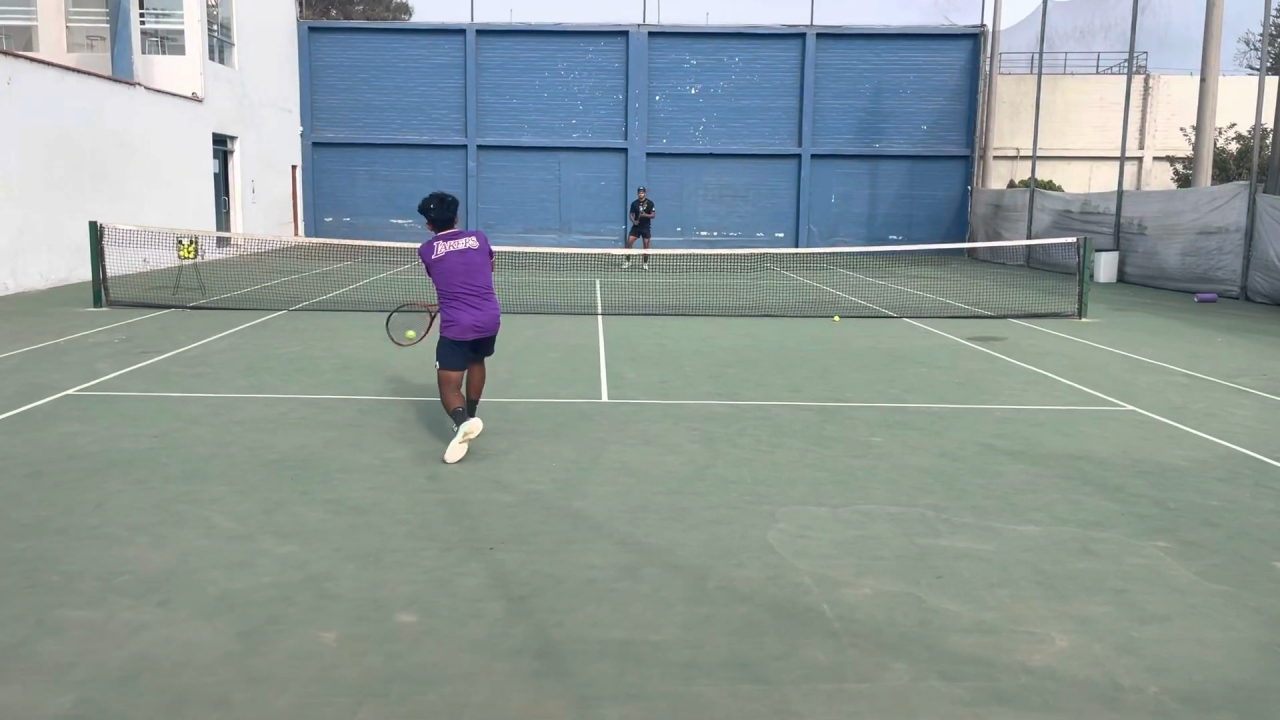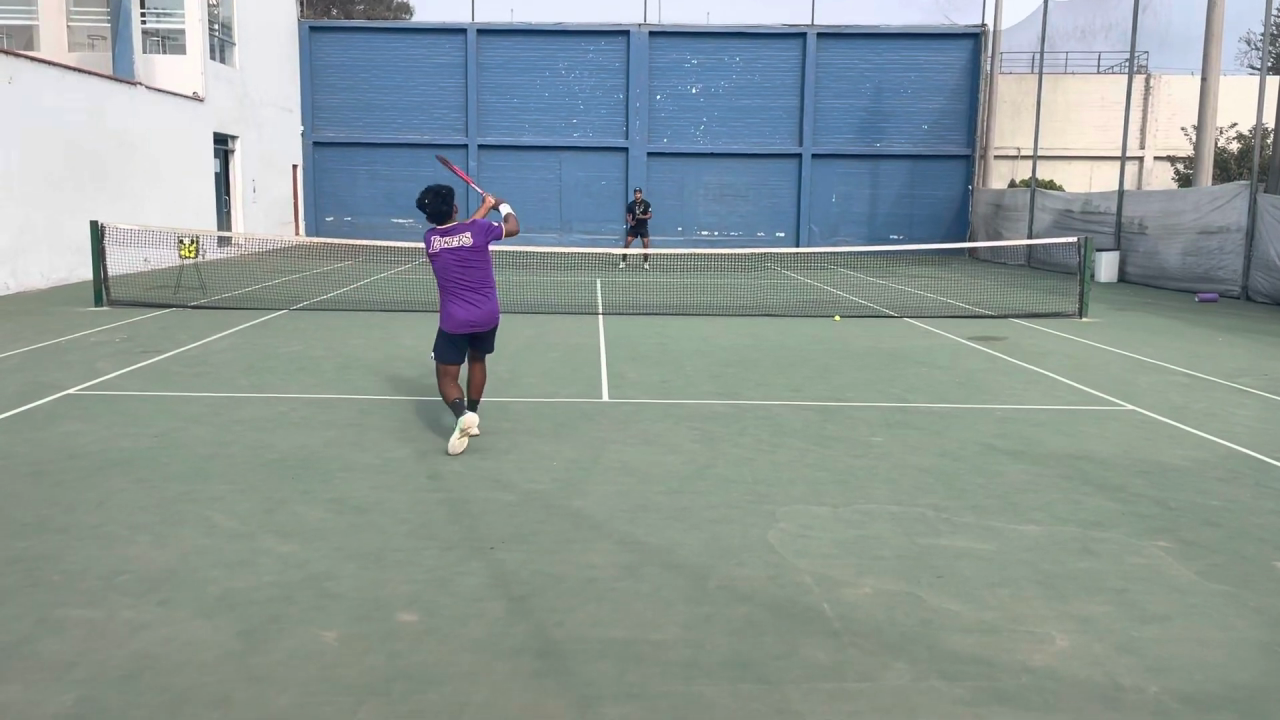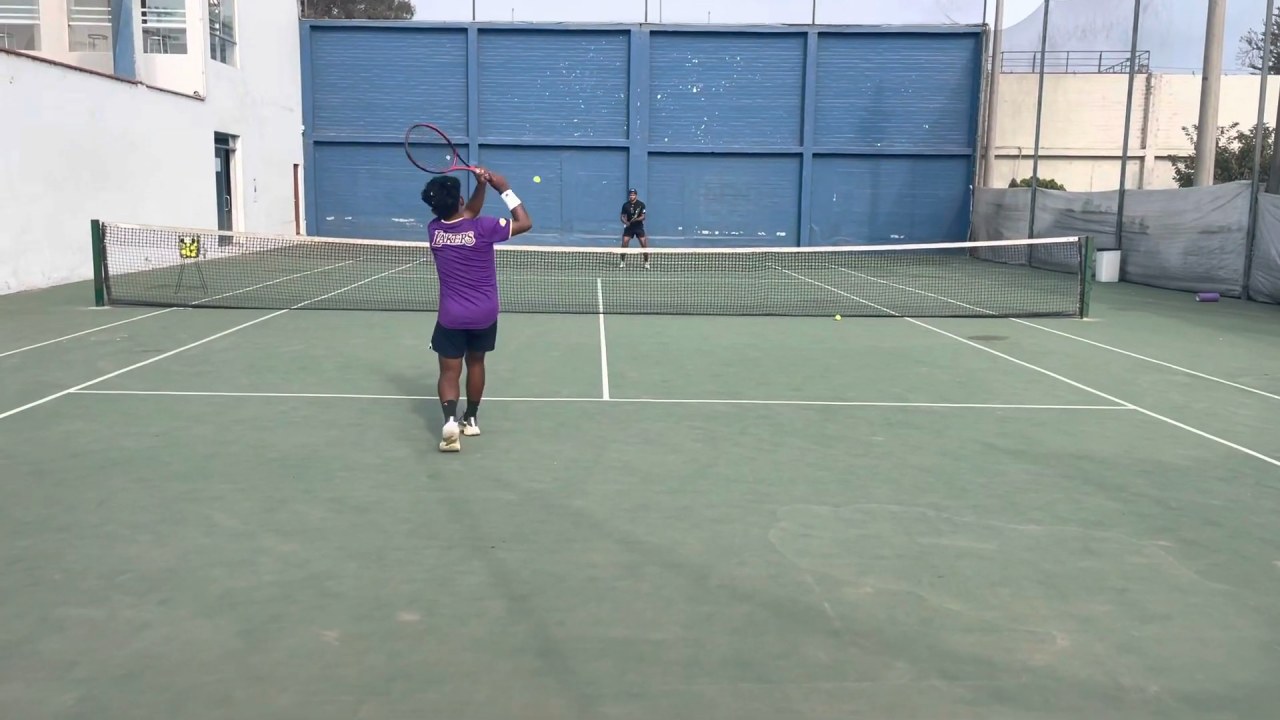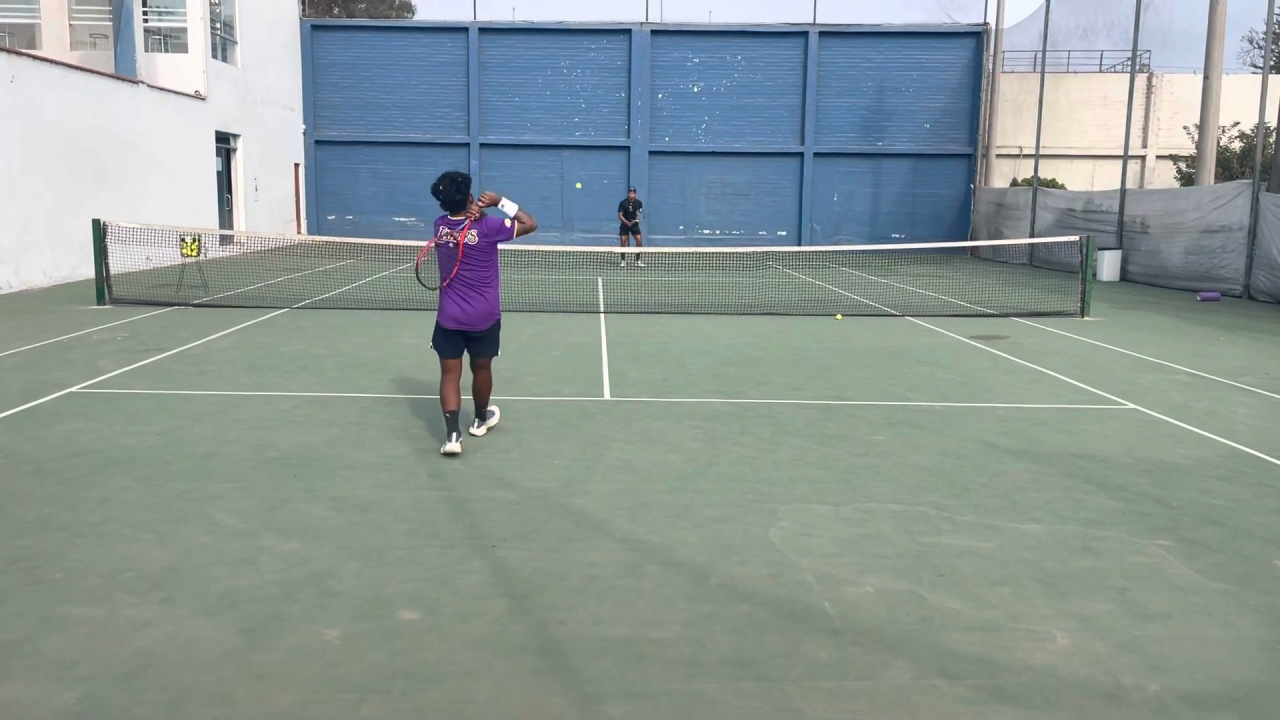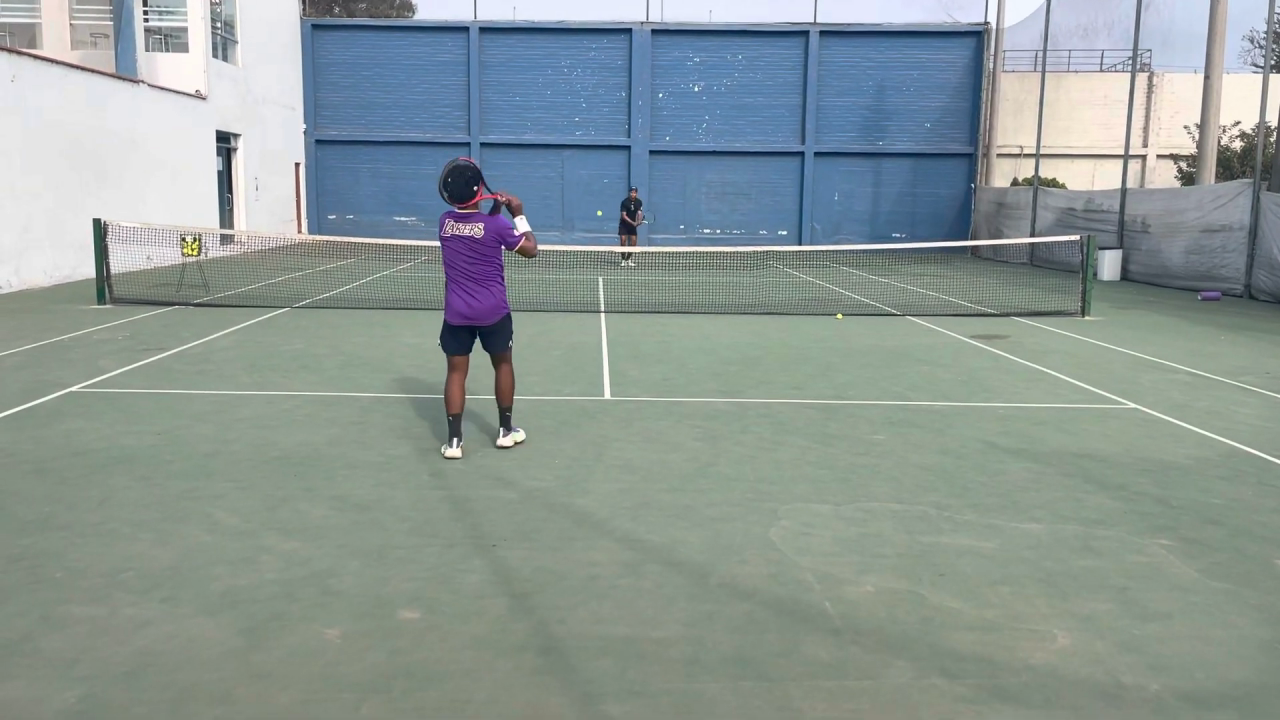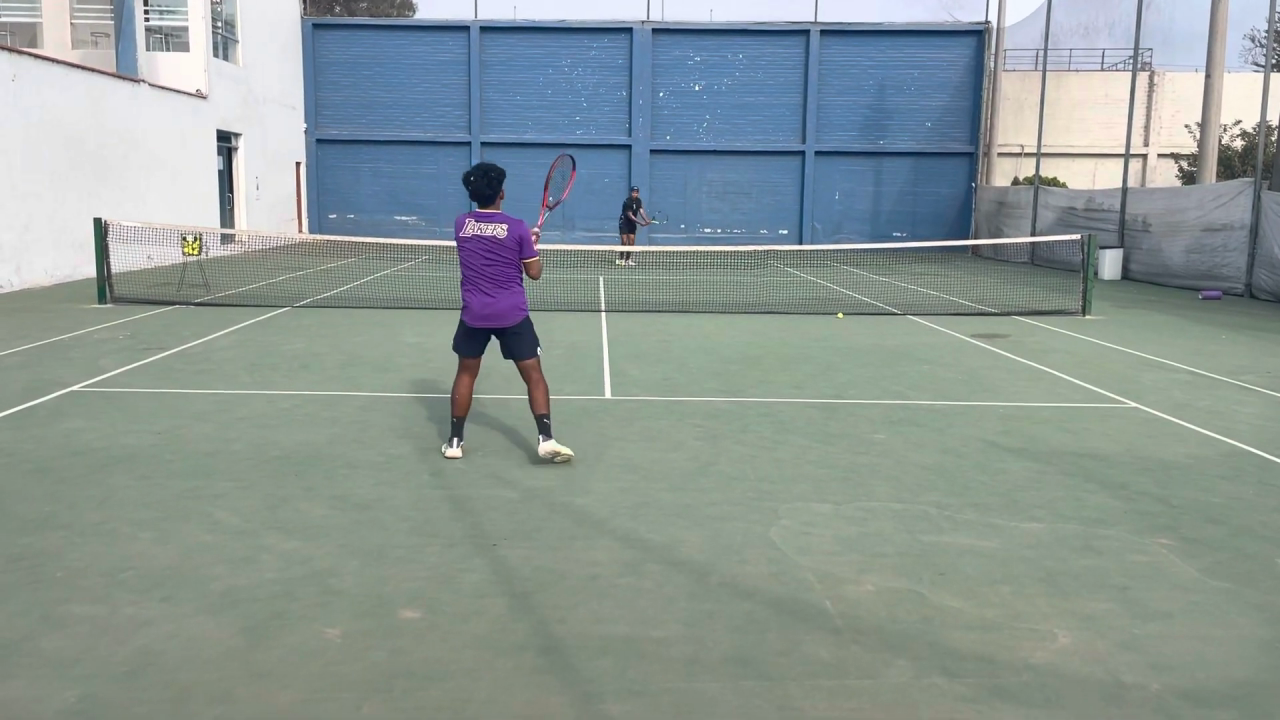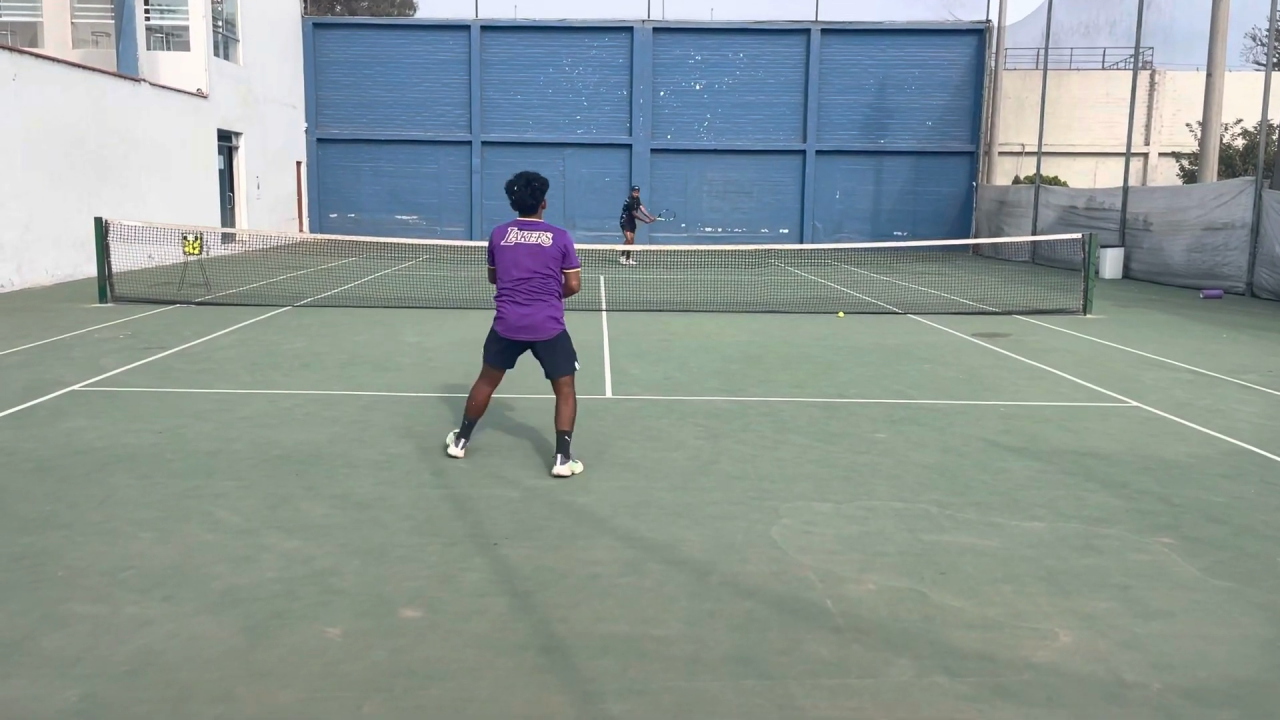
dt=0.2s
person 1, frame 1
left shoulder: (426, 250)
right shoulder: (478, 238)
left hip: (457, 325)
right hip: (490, 319)
left knee: (449, 387)
right knee: (476, 361)
left ankle: (464, 421)
right ankle: (470, 416)
person 1, frame 2
left shoulder: (429, 239)
right shoulder: (479, 229)
right elbow: (513, 228)
left wrist: (485, 206)
right wrist: (502, 205)
left hip: (453, 320)
right hip: (487, 315)
left knee: (446, 378)
right knee: (477, 360)
left ankle: (462, 414)
right ankle: (471, 415)
person 1, frame 3
left shoulder: (433, 230)
right shoulder: (483, 227)
left elbow: (465, 217)
right elbow: (525, 224)
left wrist: (481, 185)
right wrist: (504, 189)
left hip: (451, 316)
right hip: (485, 313)
left knee: (449, 373)
right knee: (475, 362)
left ankle: (451, 419)
right ankle: (470, 419)
person 1, frame 4
left shoulder: (439, 226)
right shoulder: (488, 226)
right elbow: (530, 224)
left wrist: (477, 211)
right wrist: (499, 201)
left hip: (449, 316)
right hip: (485, 315)
left knee: (450, 374)
right knee: (482, 368)
left ankle: (453, 435)
right ankle: (480, 419)
person 1, frame 5
left shoulder: (445, 221)
right shoulder: (495, 224)
right elbow: (530, 250)
left wrist: (497, 207)
right wrist: (517, 213)
left hip: (456, 312)
right hip: (494, 310)
left knee: (456, 373)
right knee: (503, 365)
left ankle: (454, 440)
right ankle: (507, 430)
person 1, frame 6
left shoulder: (461, 224)
right shoulder: (517, 228)
right elbow: (534, 273)
right wrist: (532, 241)
left hip: (473, 314)
right hip: (512, 314)
left knee: (465, 374)
right knee: (533, 375)
left ankle: (455, 440)
right ankle: (546, 438)
person 1, frame 7
left shoulder: (499, 234)
right shoulder: (560, 237)
right elbow: (573, 285)
left hip: (507, 324)
right hip: (548, 326)
left knee: (487, 381)
right knee: (565, 390)
left ankle: (460, 440)
right ankle: (563, 458)
